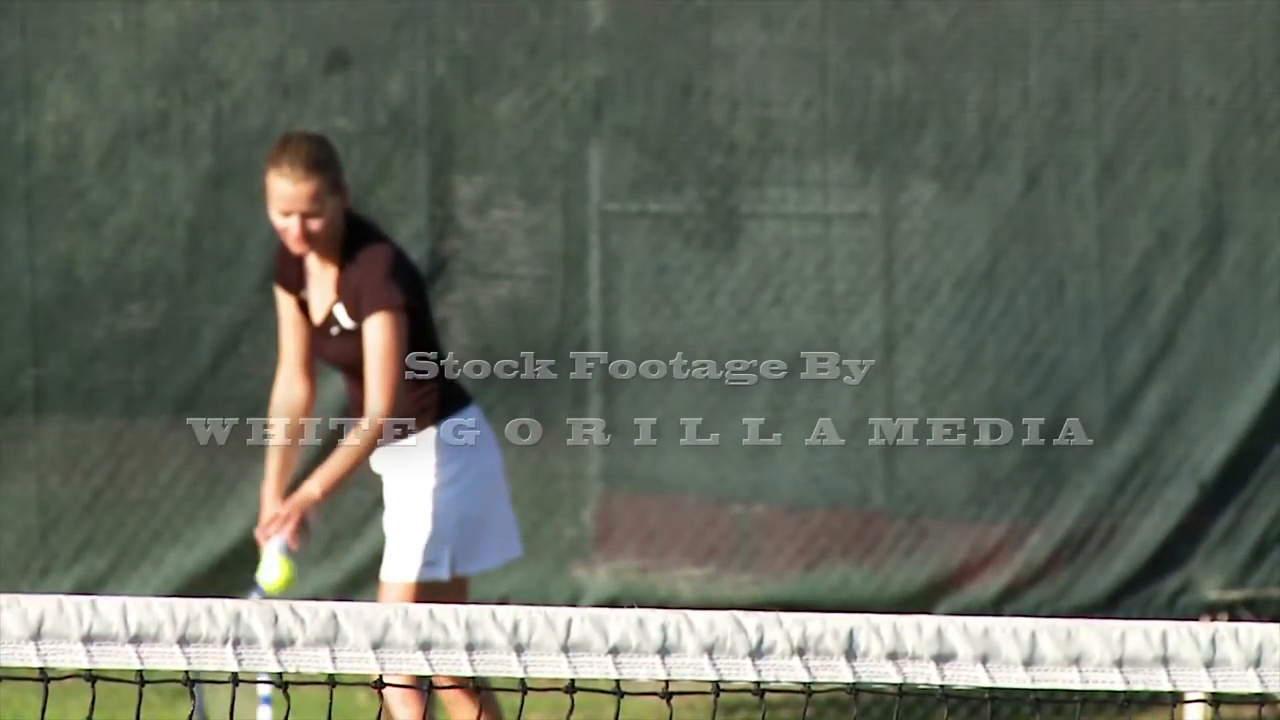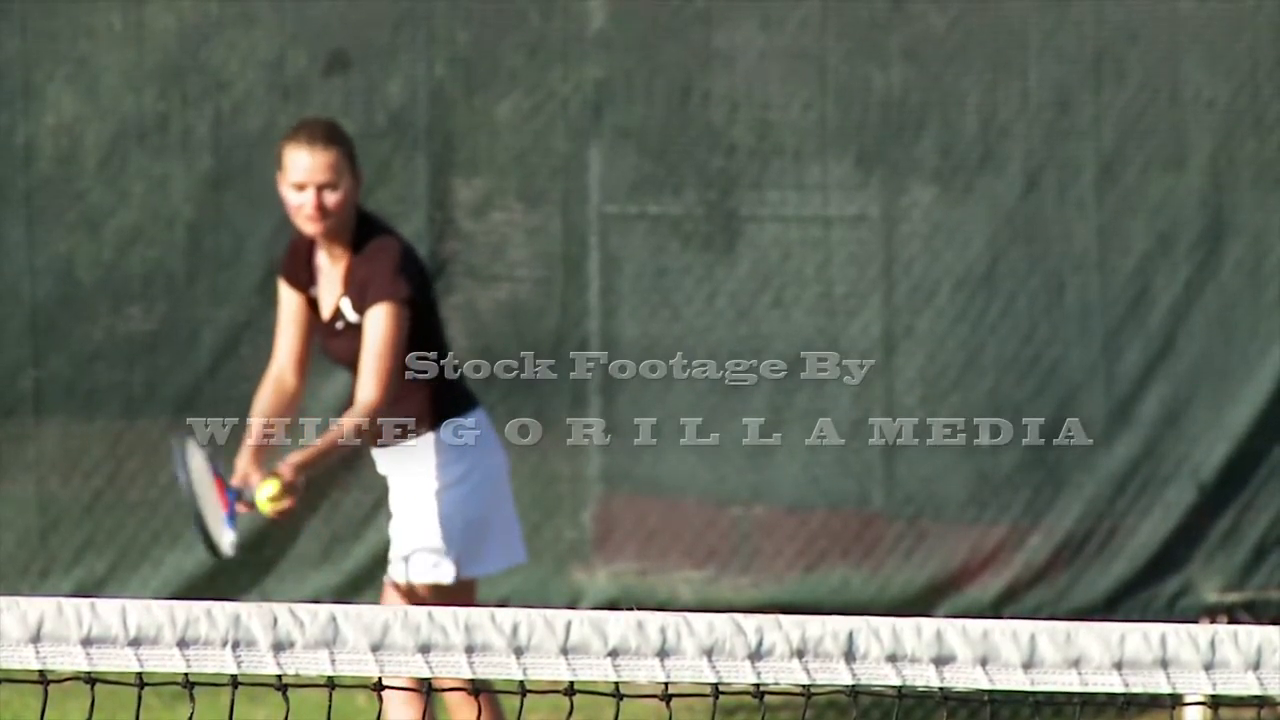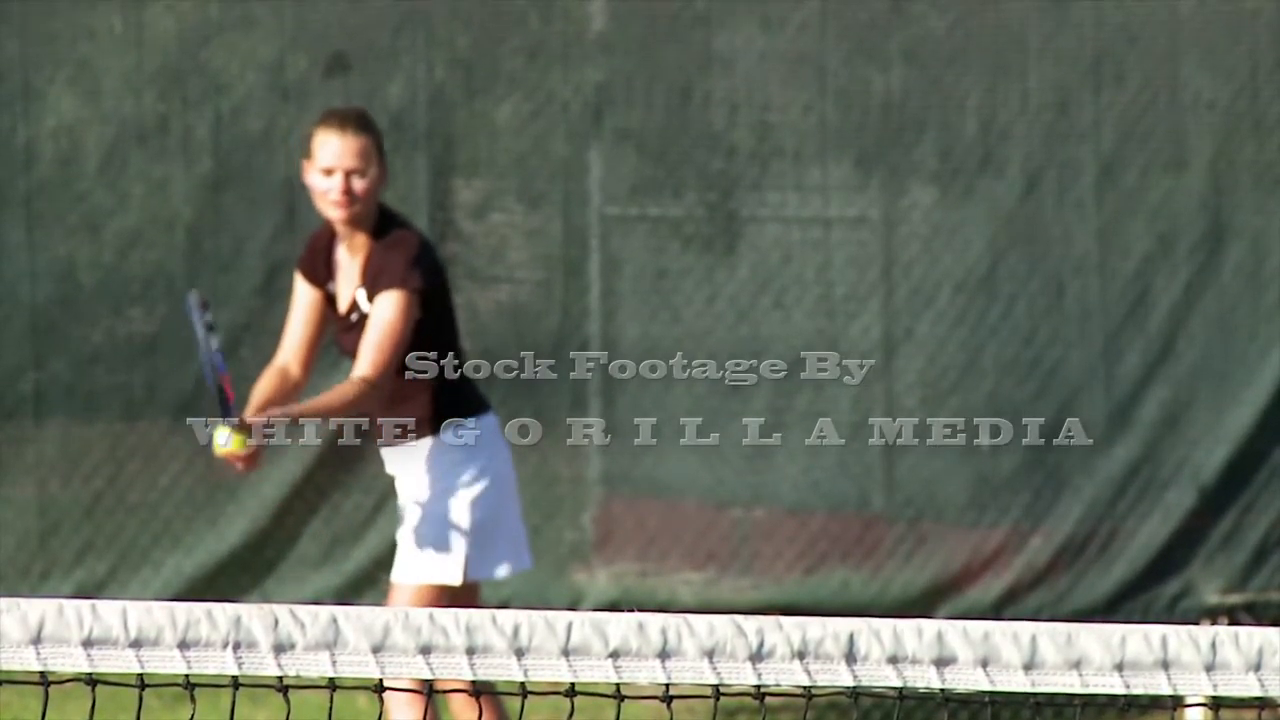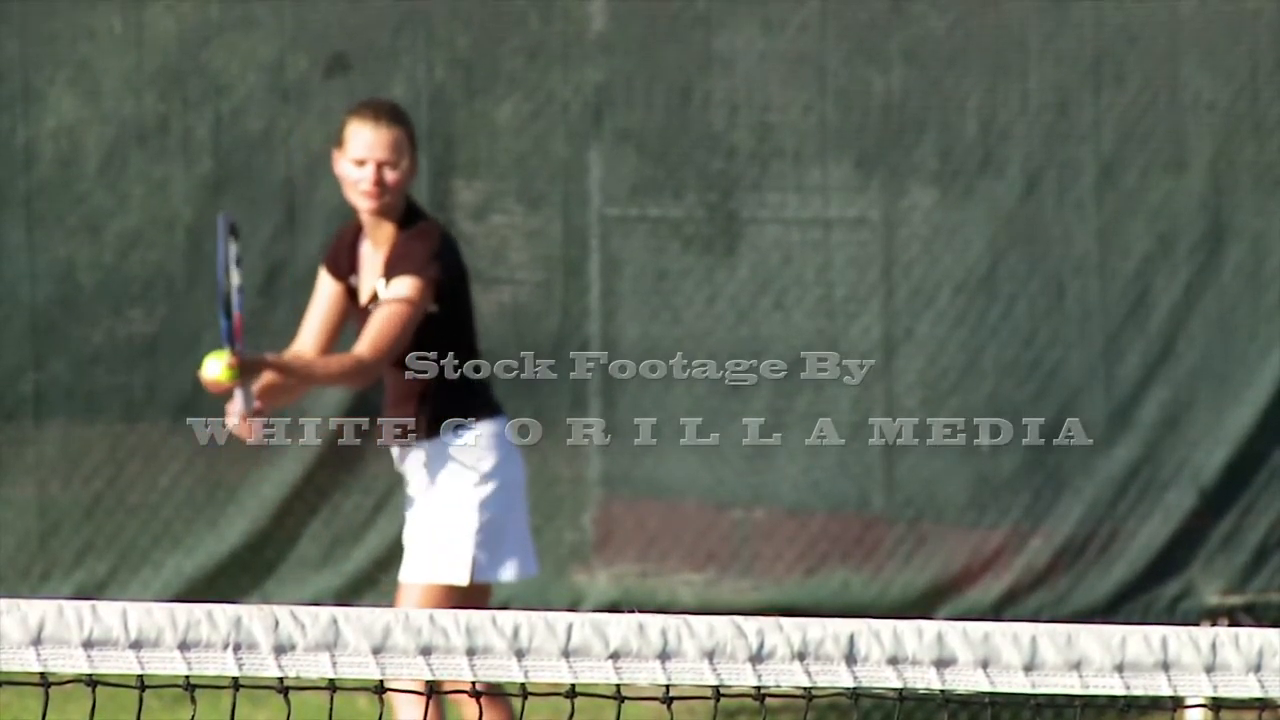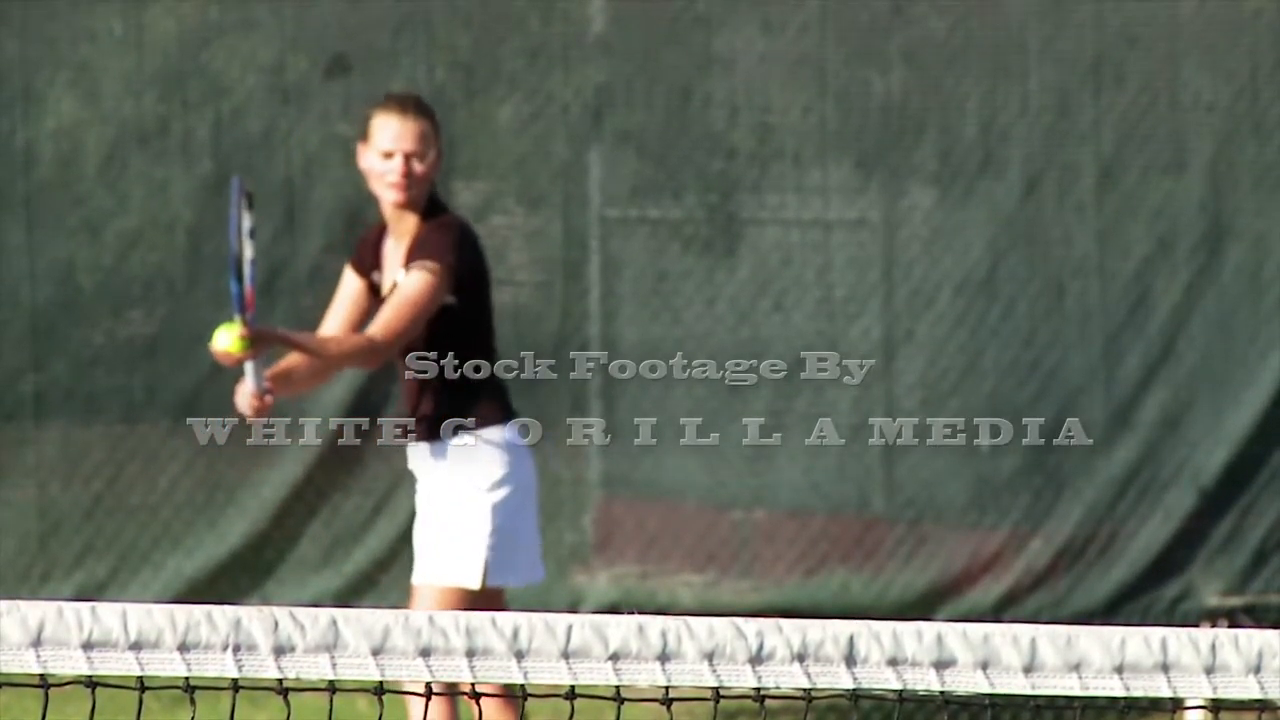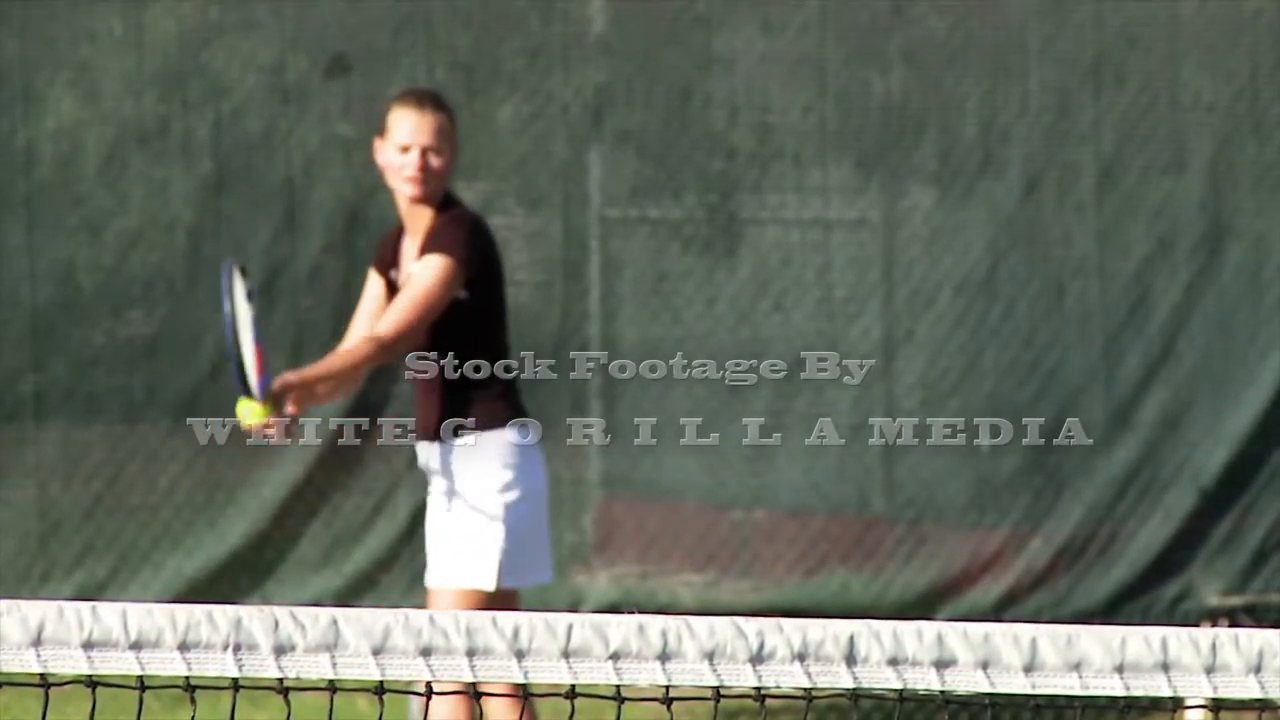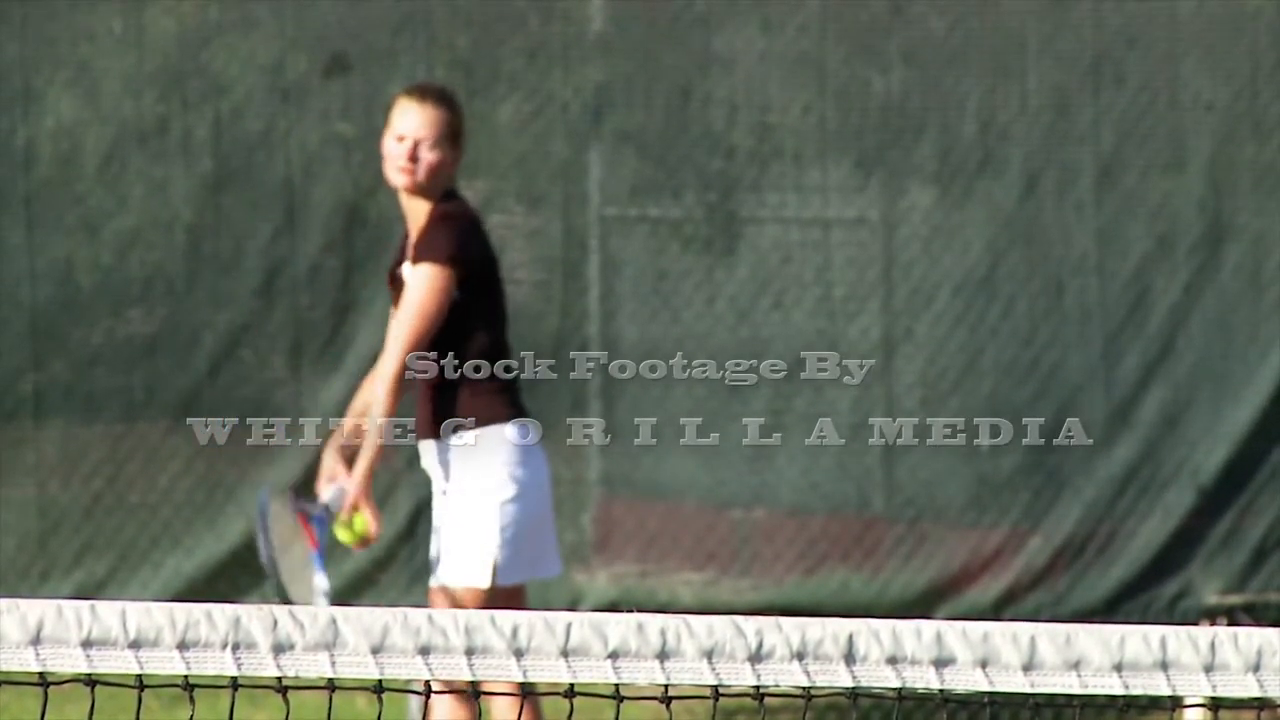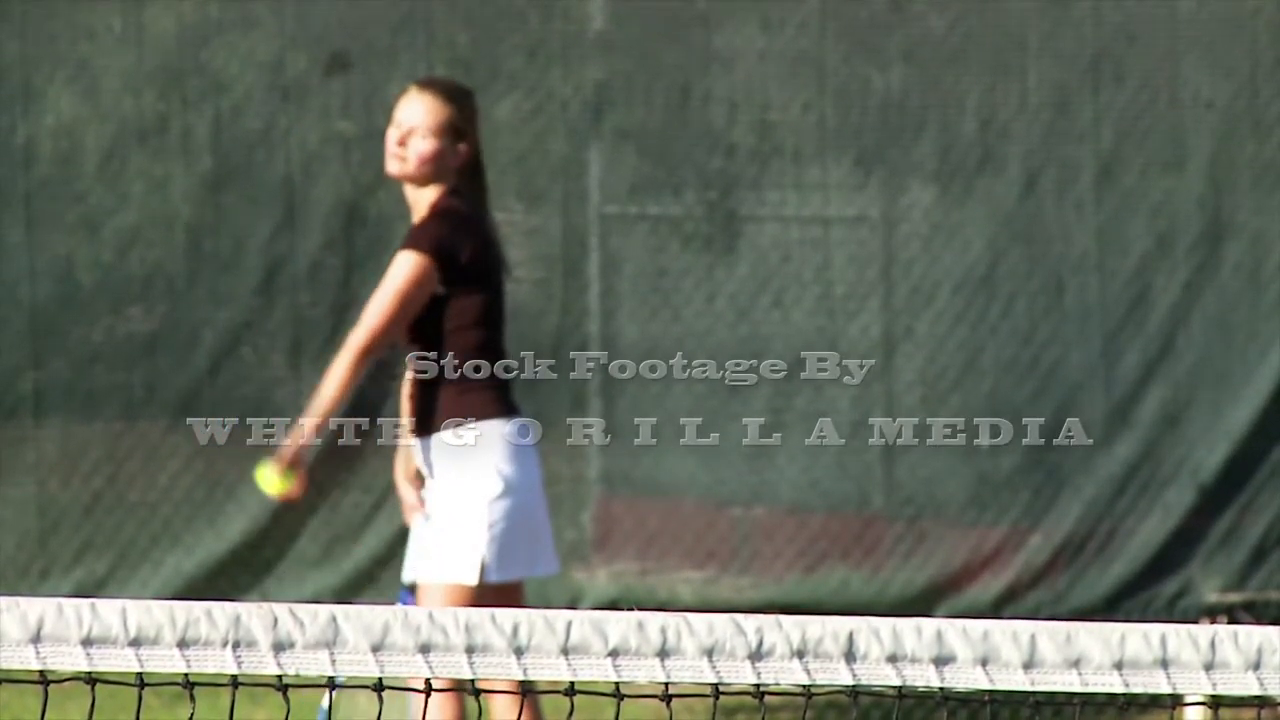
dt=0.3s
person 1, frame 1
left shoulder: (379, 269)
right shoulder: (293, 261)
left elbow: (381, 412)
right elbow: (294, 379)
left wrist: (312, 494)
right wrist: (273, 489)
left hip: (442, 452)
right hip: (403, 457)
person 1, frame 2
left shoulder: (385, 263)
right shoulder: (300, 257)
left elbow: (371, 405)
right elbow: (285, 373)
left wrist: (303, 462)
right wrist: (251, 453)
left hip: (445, 455)
right hip: (411, 459)
person 1, frame 3
left shoulder: (404, 257)
right shoulder: (320, 252)
left elbow: (366, 387)
right elbow: (290, 363)
left wrist: (275, 418)
right wrist: (246, 419)
left hip: (456, 455)
right hip: (420, 461)
person 1, frame 4
left shoulder: (426, 248)
right shoulder: (348, 247)
left elbow: (362, 365)
right elbow: (305, 353)
left wrist: (260, 363)
right wrist: (251, 396)
left hip: (464, 456)
right hip: (431, 460)
person 1, frame 5
left shoulder: (447, 240)
right shoulder: (374, 246)
left elbow: (374, 347)
right elbow: (325, 352)
left wrist: (273, 335)
right wrist: (265, 383)
left hip: (477, 461)
right hip: (442, 462)
person 1, frame 6
left shoulder: (460, 236)
right shoulder: (396, 245)
left elbow: (383, 343)
right elbow: (354, 354)
left wrist: (290, 382)
right wrist: (296, 393)
left hip: (487, 461)
right hip: (453, 464)
person 1, frame 7
left shoulder: (446, 235)
right shoulder: (428, 233)
left elbow: (395, 360)
right elbow: (400, 363)
left wrist: (362, 473)
right wrist: (341, 443)
left hip: (486, 459)
right hip: (465, 461)
person 1, frame 8
left shoulder: (441, 230)
right shoulder: (448, 225)
left elbow: (365, 341)
left wrist: (300, 438)
right wrist: (414, 461)
left hip: (477, 455)
right hip: (462, 456)
